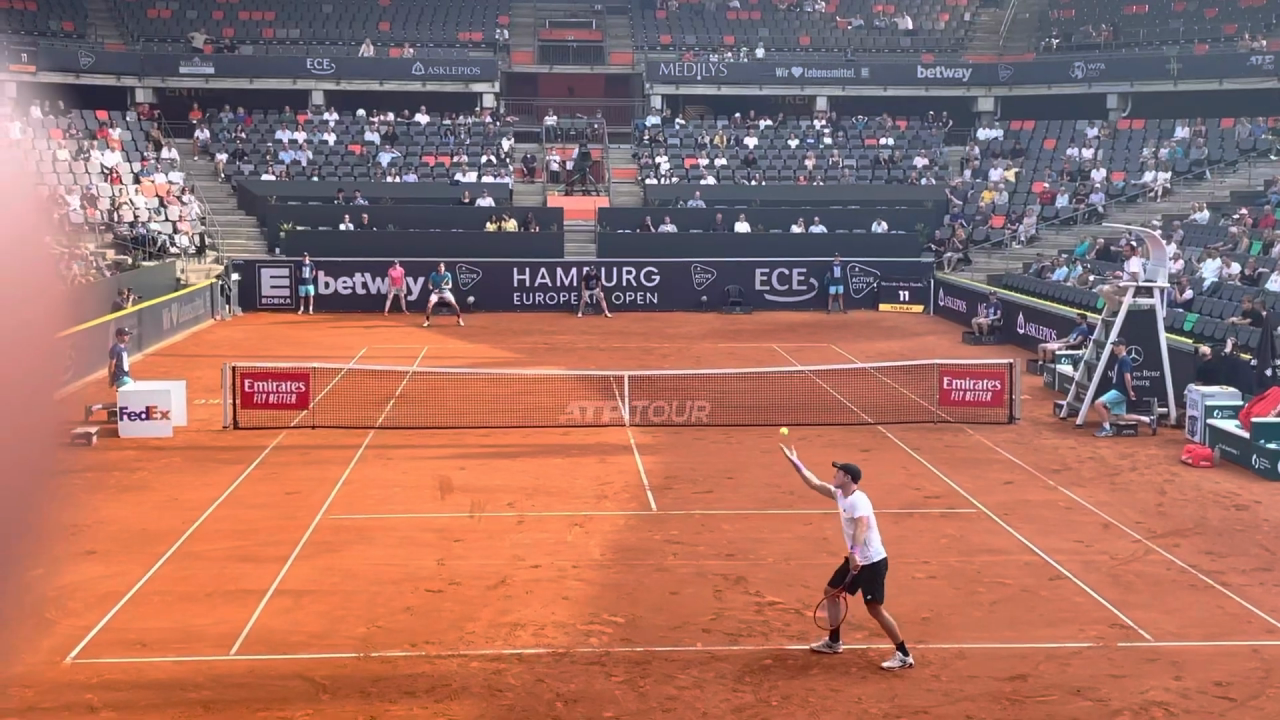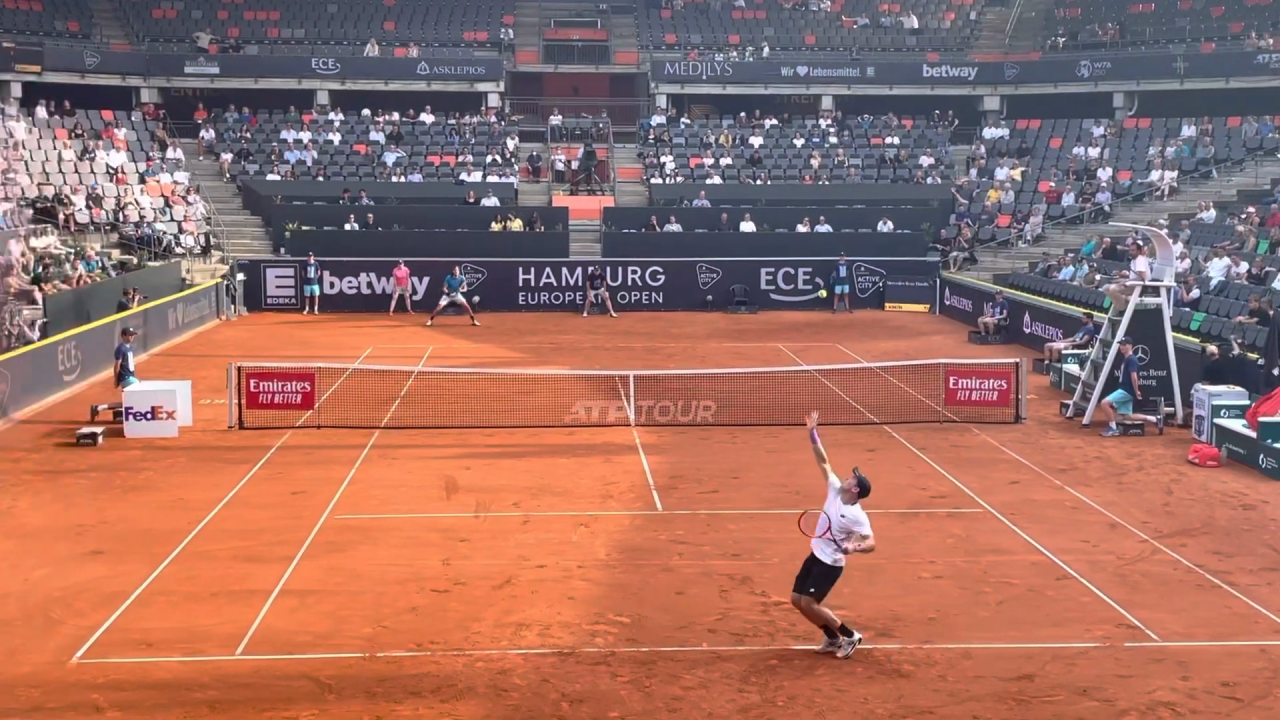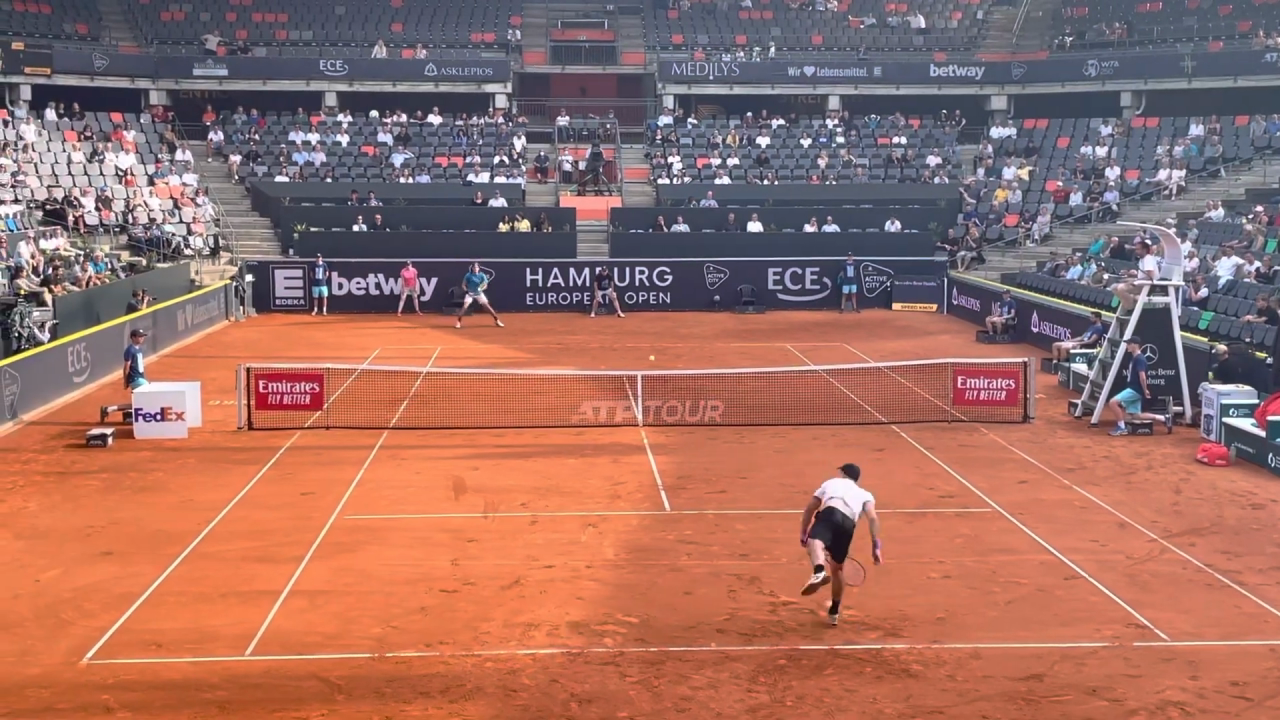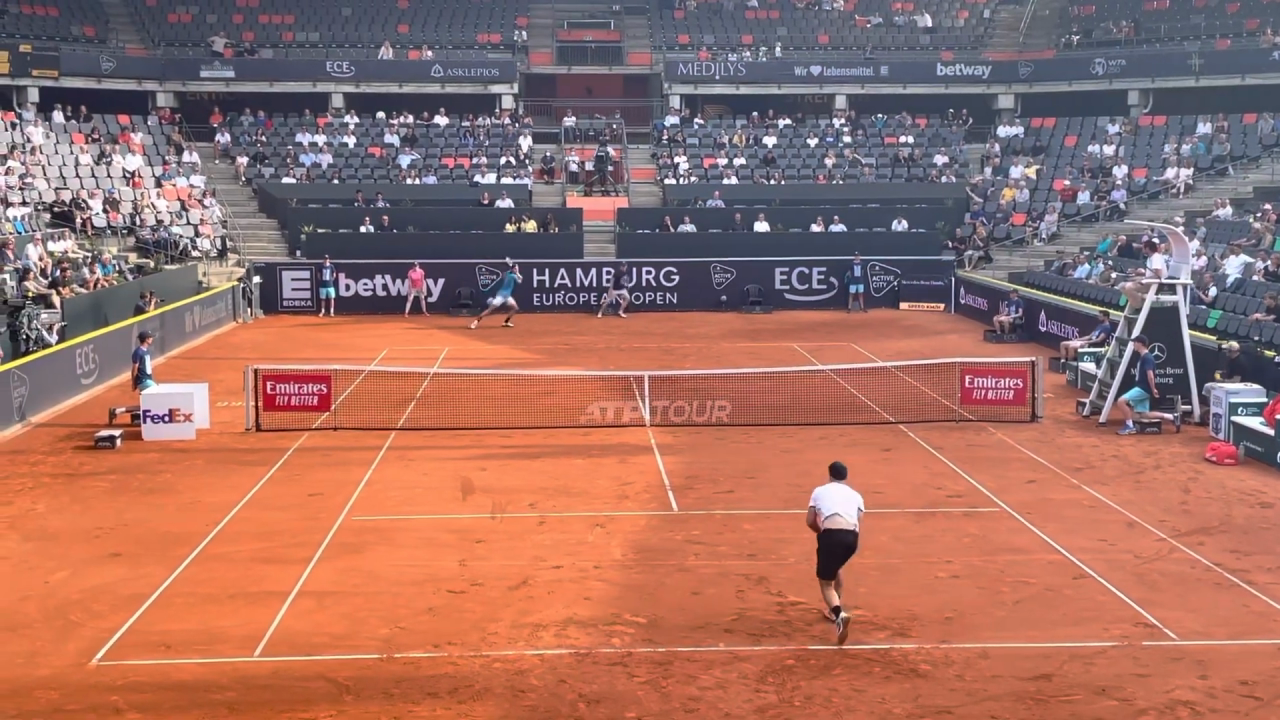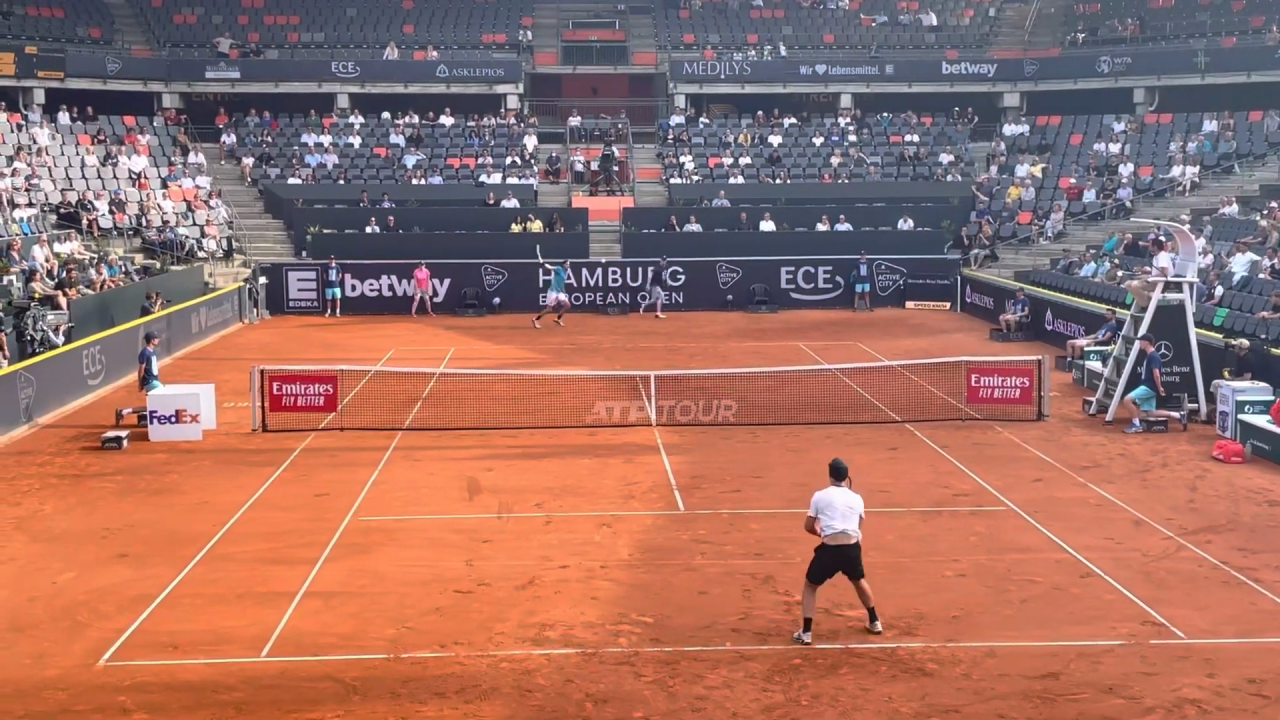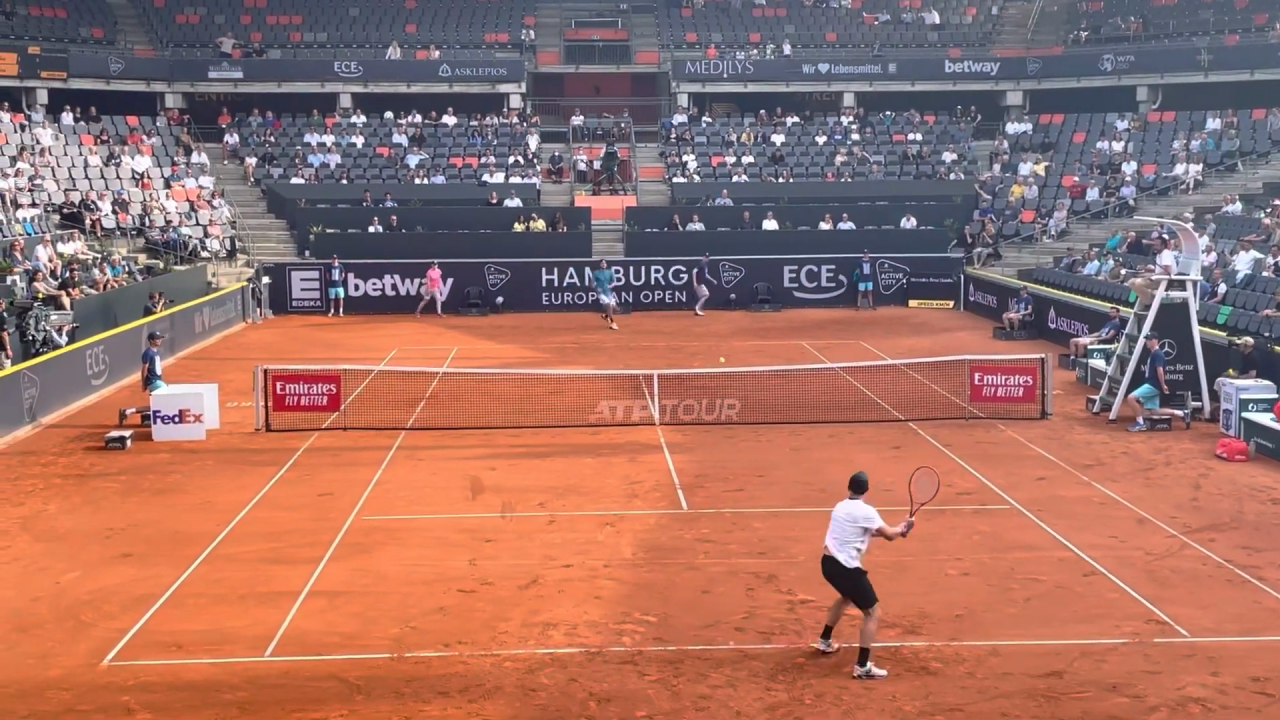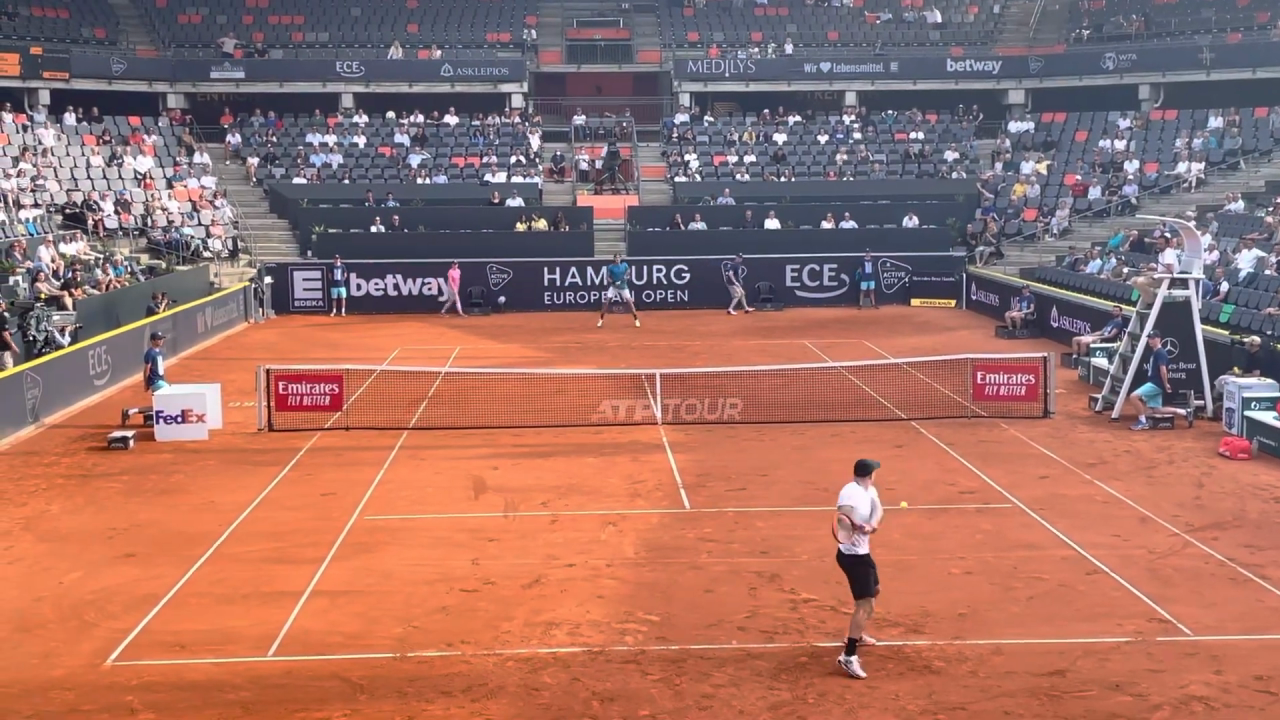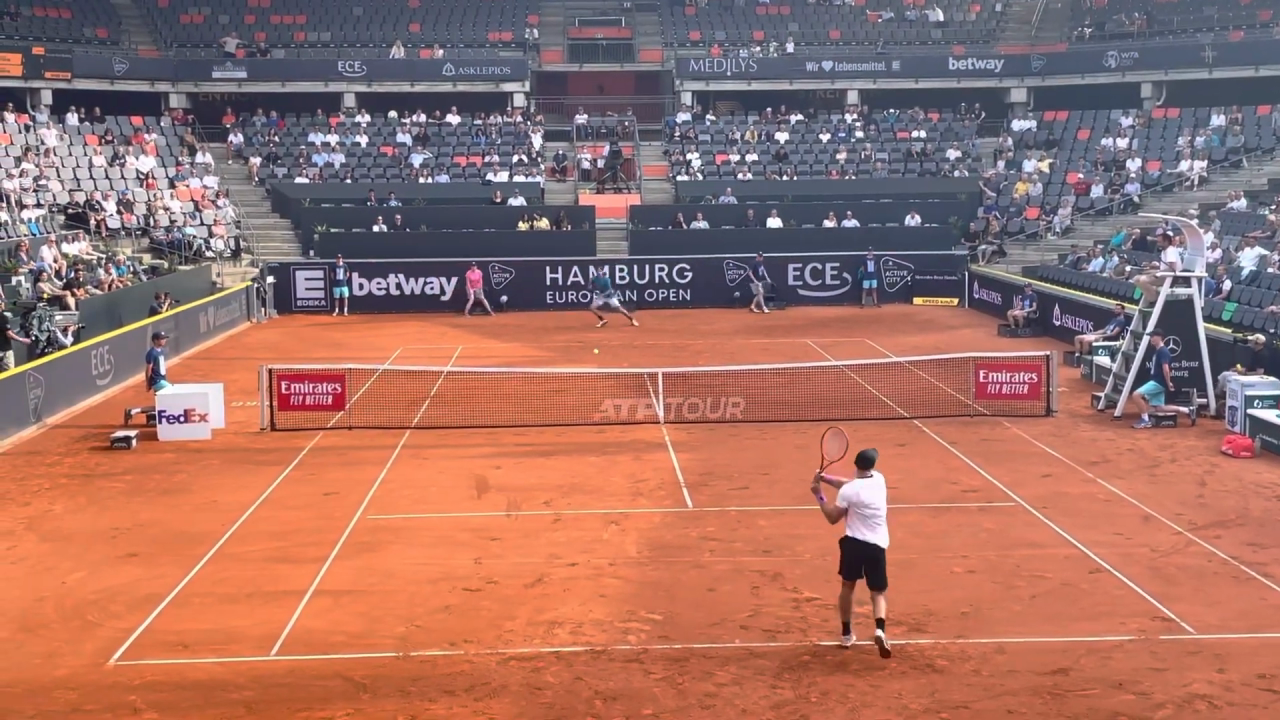
dt=0.5s
person 1, frame 1
left shoulder: (859, 500)
right shoulder: (841, 494)
left elbow: (861, 528)
right elbow: (814, 483)
left wrist: (855, 554)
right wrist: (794, 461)
left hip: (872, 562)
right hip: (855, 559)
left knee: (875, 609)
right knee: (830, 594)
left ankle: (903, 655)
right ankle: (833, 642)
person 1, frame 2
left shoulder: (858, 516)
right shoulder: (835, 491)
left elbow: (871, 543)
right elbow: (823, 461)
left wrist: (854, 548)
right wrist: (813, 433)
left hip: (830, 564)
right hip: (815, 557)
left knee: (808, 604)
right knee: (797, 600)
left ankle: (849, 636)
right ankle: (833, 638)
person 1, frame 3
left shoulder: (829, 483)
right shoulder: (865, 495)
left elbow: (809, 509)
right elbow: (873, 519)
left wrist: (803, 532)
right wrist: (876, 548)
left hip: (830, 515)
right hip: (847, 525)
left knee: (816, 545)
right knee: (836, 567)
left ankle: (819, 573)
right ankle: (834, 613)
person 1, frame 4
left shoulder: (820, 491)
right shoulder: (855, 495)
left elbow: (810, 521)
left hip: (831, 535)
right hip: (851, 536)
left knee: (826, 585)
right knee: (834, 567)
left ankle: (840, 615)
right ankle: (836, 611)
person 1, frame 5
left shoulder: (819, 496)
right shoulder: (857, 498)
left elbow: (808, 527)
left hip: (829, 550)
right hip: (852, 548)
left knee: (810, 587)
right knee: (859, 581)
left ankle: (806, 632)
right ankle: (874, 622)
person 1, frame 6
left shoulder: (840, 507)
right shoulder: (866, 511)
right elbow: (889, 535)
left wrist: (882, 531)
right wrist: (904, 527)
left hip: (828, 563)
right hip: (846, 567)
left knee: (847, 597)
right knee: (872, 613)
left ankle: (825, 641)
right ankle: (862, 665)
person 1, frame 7
left shoulder: (871, 492)
right shoulder: (850, 492)
left elbow: (878, 514)
right elbow: (843, 515)
left wrist: (872, 525)
right wrist: (855, 524)
left hip: (861, 552)
right hip: (853, 555)
left knee: (874, 591)
right knee: (866, 605)
left ankle: (857, 634)
right ankle: (849, 657)
person 1, frame 8
left shoulder: (848, 491)
right shoulder: (879, 479)
left elbow: (833, 518)
left wrist: (819, 495)
right wrist: (826, 478)
left hip: (852, 543)
right hip: (877, 547)
left knee: (847, 586)
right knee: (878, 594)
left ankle: (846, 634)
right ankle: (880, 630)
